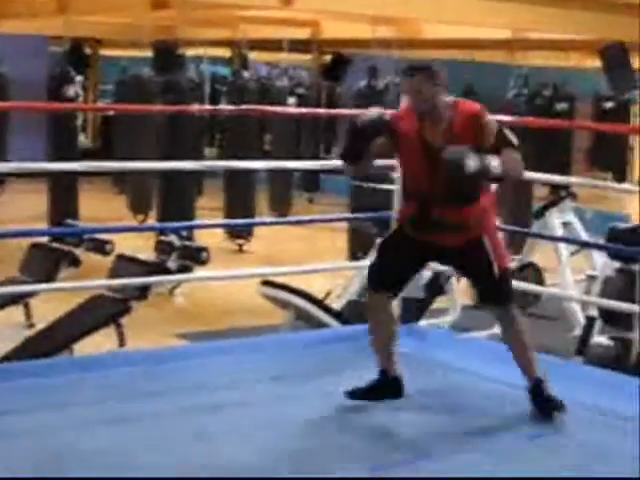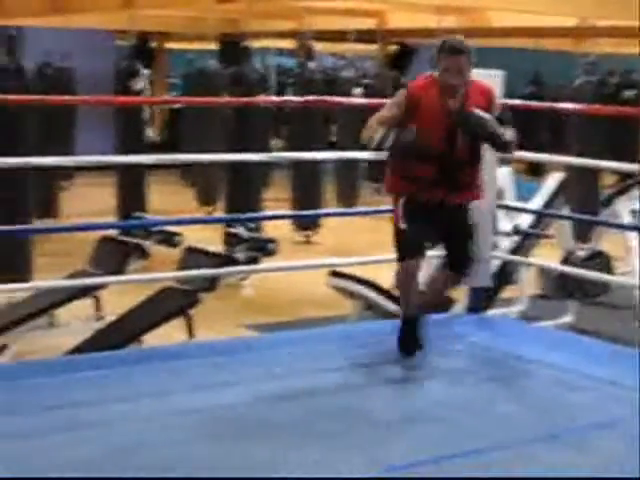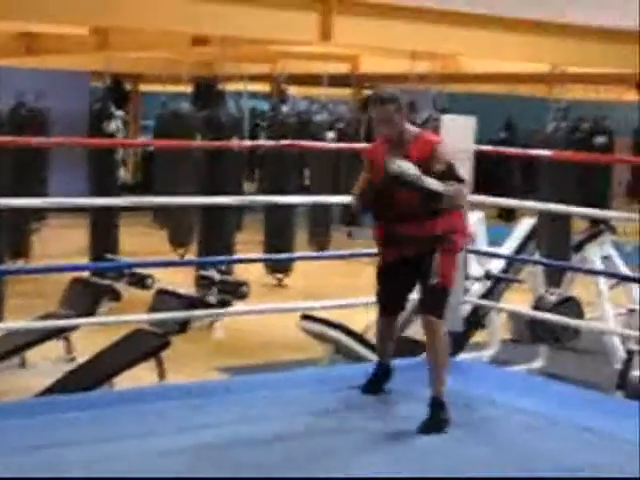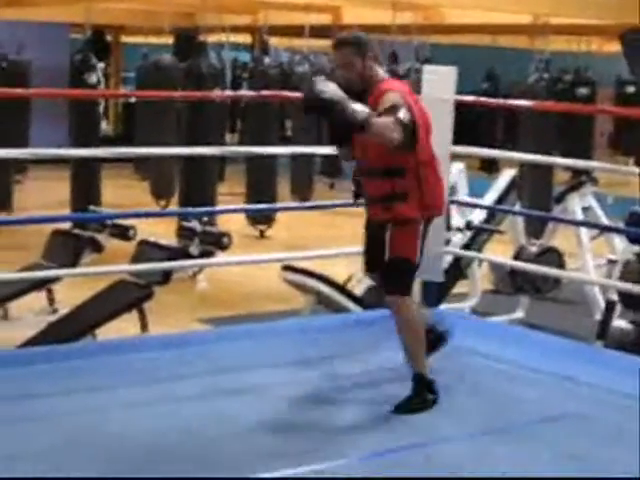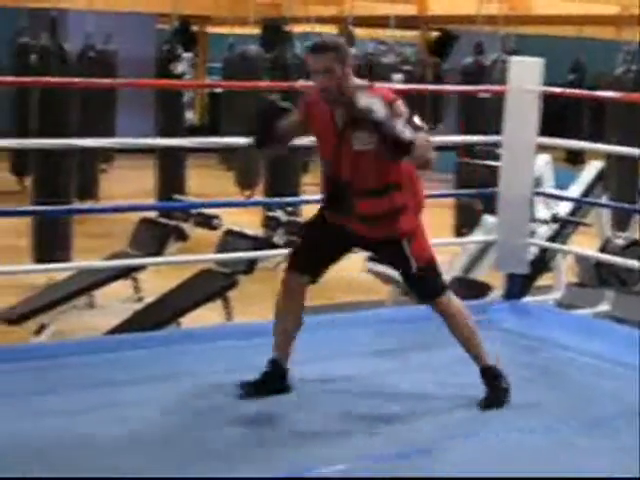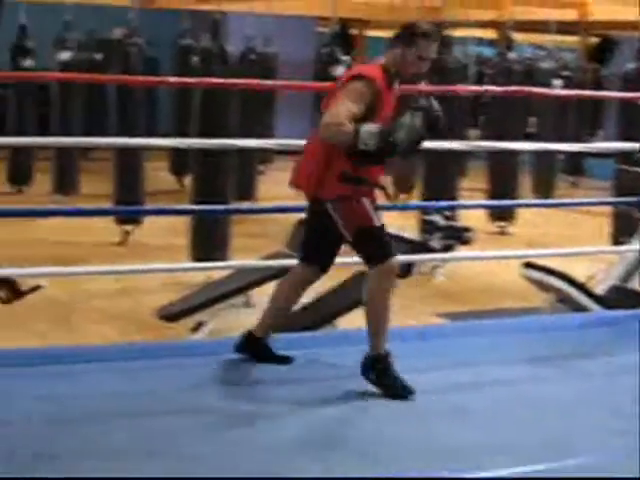
dt=0.5s
person 1, frame 1
left shoulder: (476, 119)
right shoulder: (400, 122)
left elbow: (515, 168)
right elbow: (355, 164)
left wrist: (480, 167)
right wrist: (359, 139)
left hip: (468, 229)
right hip: (418, 226)
left knee: (501, 306)
right knee: (377, 291)
left ankle: (536, 386)
right ankle: (388, 378)
person 1, frame 2
left shoulder: (483, 95)
right shoulder: (415, 94)
left elbow: (507, 144)
right elbow: (371, 129)
left wrist: (489, 129)
right wrist: (391, 140)
left hip: (457, 195)
right hip: (415, 191)
left knee: (459, 266)
right knee: (409, 259)
left ankle: (418, 311)
right ankle: (409, 320)
person 1, frame 3
left shoulder: (432, 149)
right shoulder: (376, 152)
left elbow: (458, 198)
right elbow: (360, 195)
right wrist: (365, 198)
left hip: (437, 242)
right hip: (398, 245)
left knee: (432, 315)
right knee: (387, 312)
left ankle: (439, 403)
right ankle: (383, 367)
person 1, frame 4
left shoulder: (391, 96)
right shoulder: (369, 96)
left elbow: (390, 135)
right elbow: (361, 144)
left wrist: (345, 106)
right wrist: (338, 107)
left hip: (408, 205)
right hip: (386, 203)
left knee: (396, 292)
right knee: (380, 273)
left ankle: (423, 385)
right ankle: (430, 332)
person 1, frame 5
left shoulder: (386, 103)
right shoulder: (317, 101)
left elbow: (425, 153)
right elbow: (281, 132)
left wrist: (384, 124)
right wrist: (272, 129)
left hip: (392, 217)
right hip: (341, 211)
left knee: (436, 297)
right knee: (295, 279)
left ankle: (490, 372)
right ankle: (277, 373)
person 1, frame 6
left shoulder: (388, 85)
right shoulder: (366, 83)
left elbow: (382, 150)
right elbow: (330, 129)
left wrist: (417, 123)
right wrist: (385, 136)
left hip: (337, 187)
right hip: (335, 185)
left knee: (310, 268)
right knee: (383, 264)
left ankle: (256, 340)
right ankle: (378, 360)
